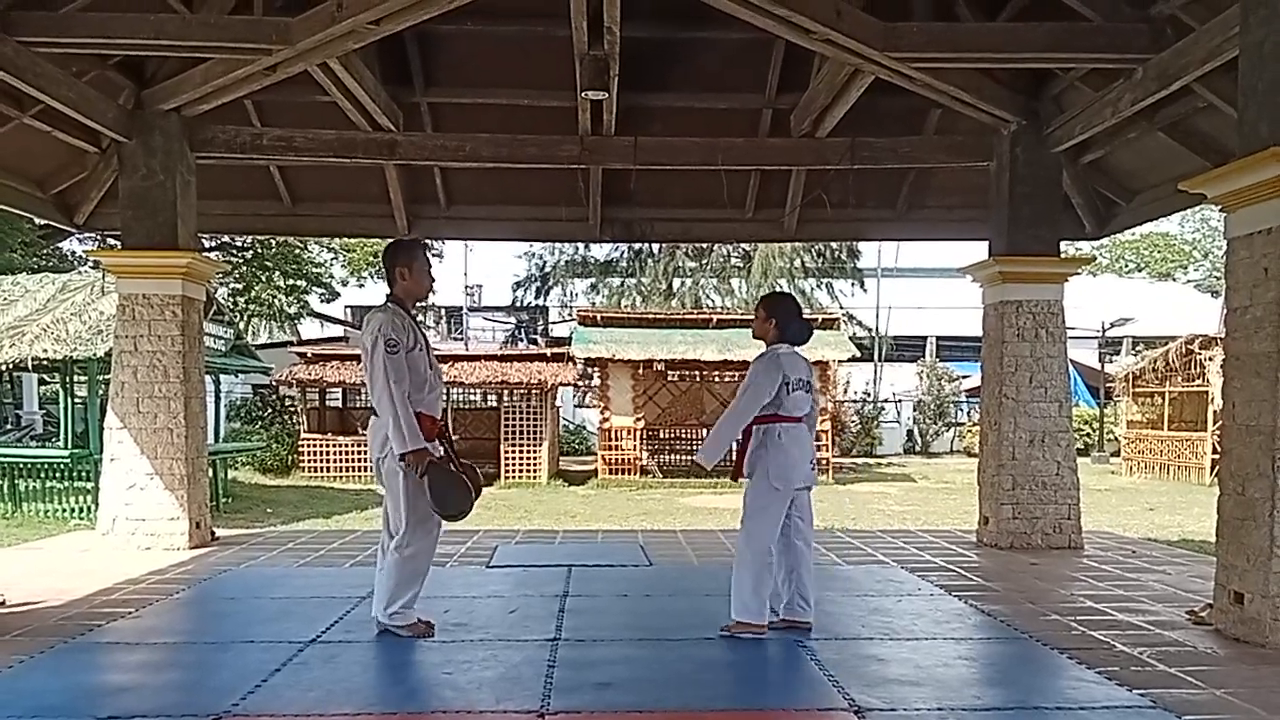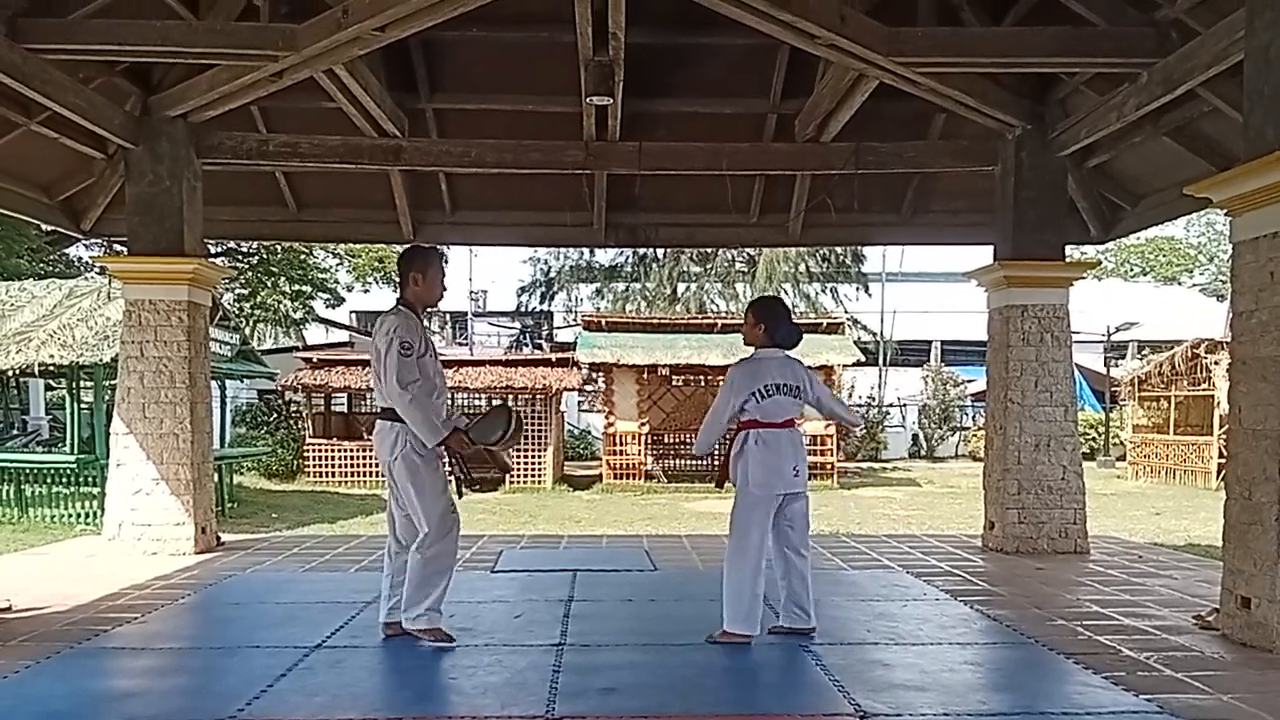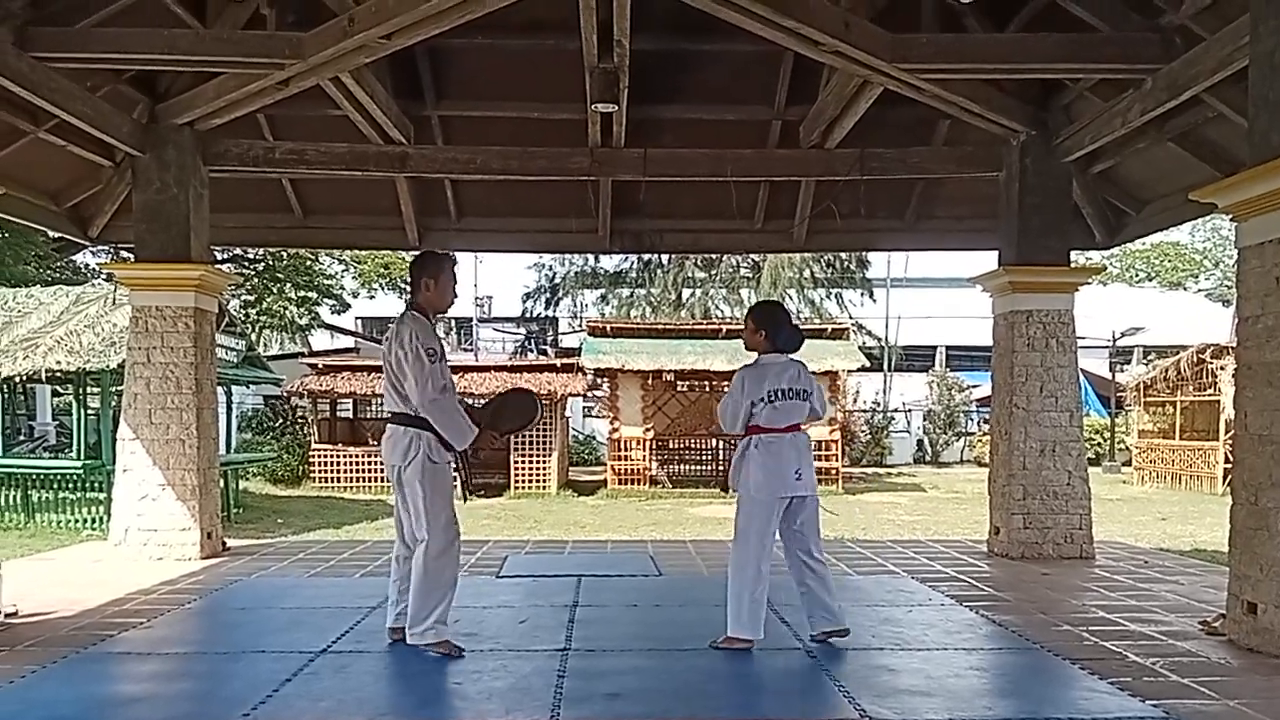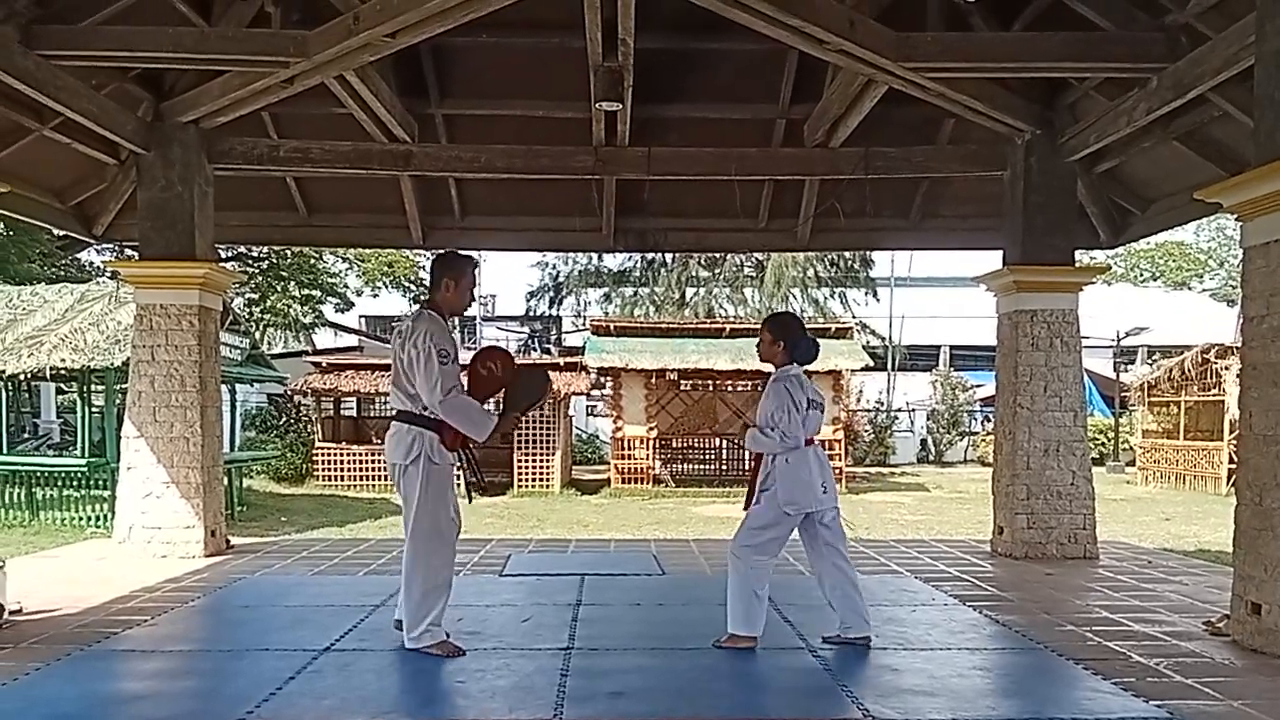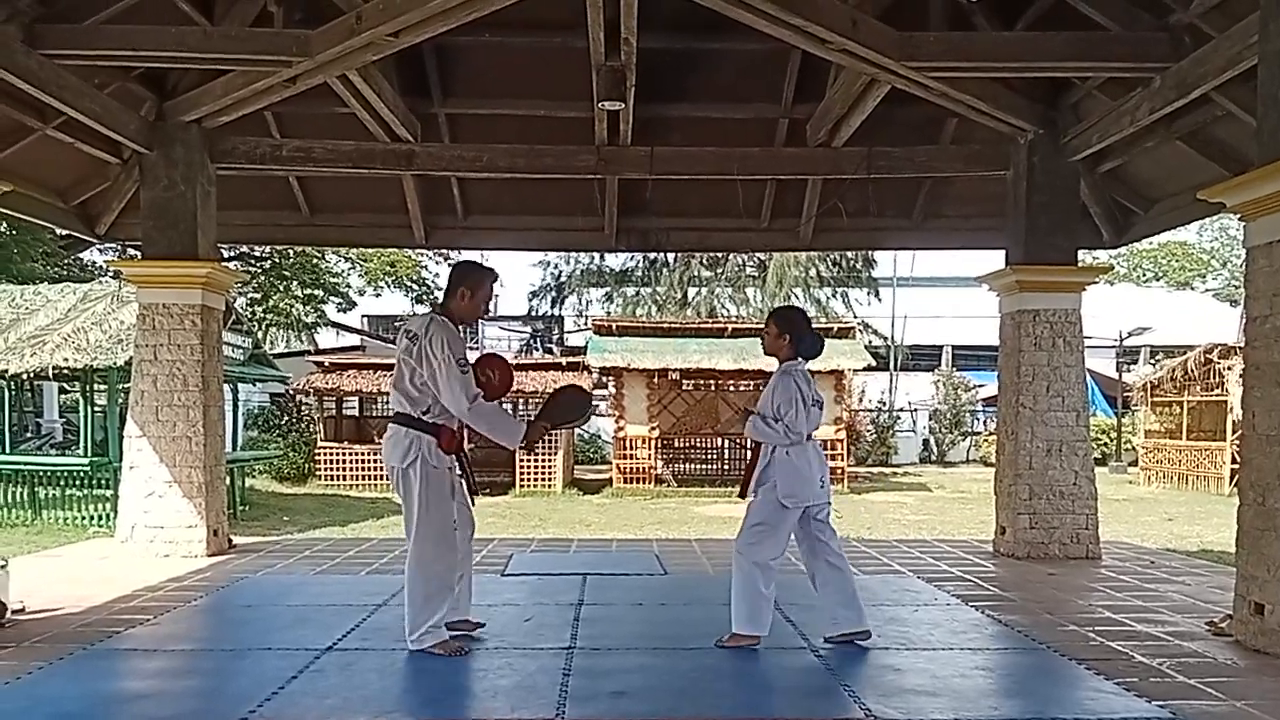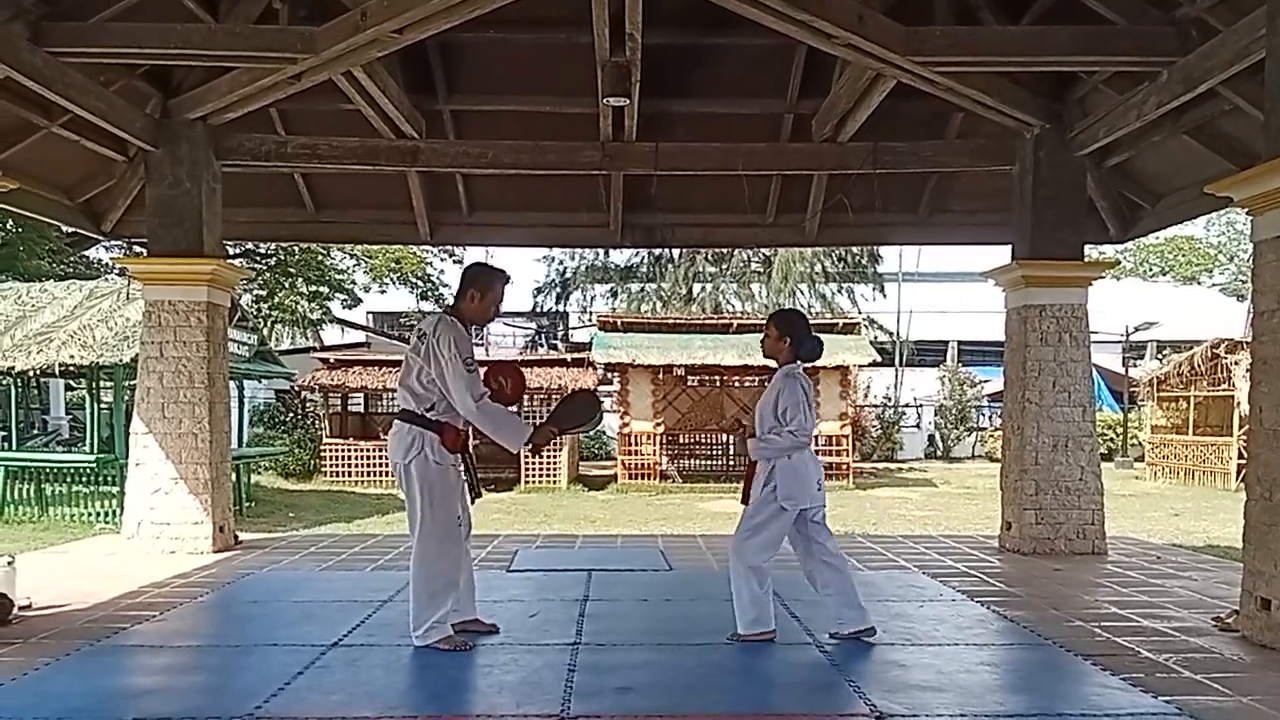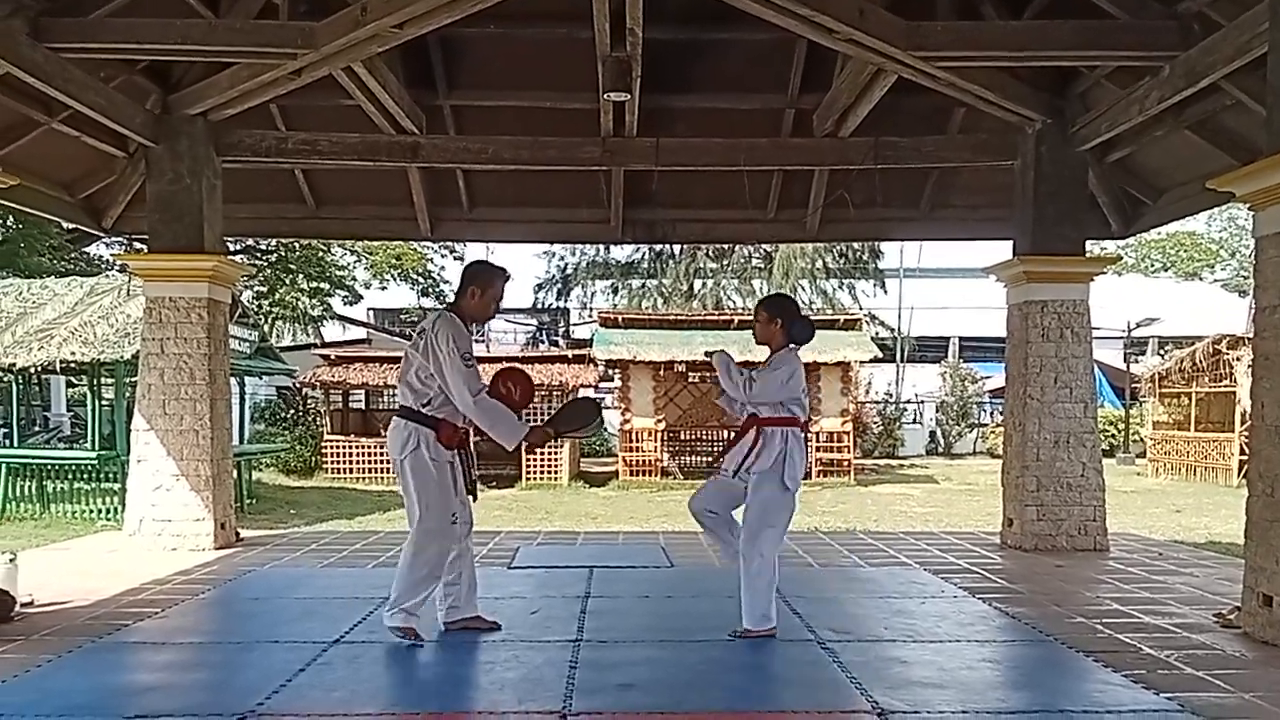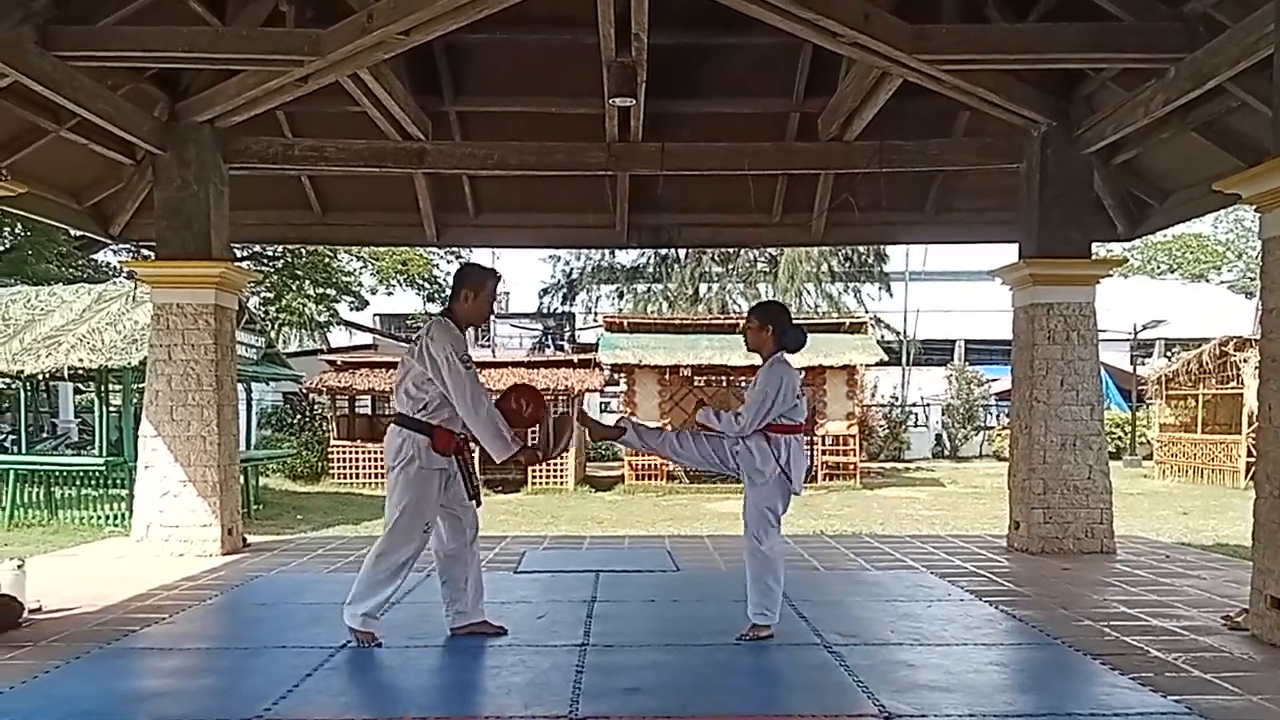
dt=0.2s
person 1, frame 1
left shoulder: (404, 322)
right shoulder: (386, 323)
right elbow: (389, 392)
left wrist: (423, 441)
right wrist: (415, 446)
left hip: (408, 438)
right hip: (399, 438)
left knee: (403, 528)
right knee: (417, 526)
left ankle: (392, 611)
right ankle: (395, 612)
person 1, frame 2
left shoulder: (409, 324)
right shoulder: (398, 325)
right elbow: (402, 391)
left wrist: (446, 427)
right wrist: (443, 433)
left hip: (411, 440)
right hip: (407, 440)
left knee: (407, 532)
right knee: (438, 525)
left ankle: (395, 616)
right ankle: (419, 615)
person 1, frame 3
left shoulder: (412, 327)
right shoulder: (417, 331)
right elbow: (431, 397)
left wrist: (470, 419)
right wrist: (473, 434)
left hip: (415, 443)
right hip: (419, 445)
left knee: (413, 538)
right knee: (438, 539)
left ankle: (401, 621)
right ankle: (425, 630)
person 1, frame 4
left shoulder: (417, 324)
right shoulder: (431, 330)
right elbow: (441, 397)
left wrist: (475, 402)
right wrist: (493, 425)
left hip: (420, 441)
right hip: (422, 443)
left knee: (437, 534)
right knee: (431, 539)
left ankle: (412, 614)
right ankle: (422, 632)
person 1, frame 5
left shoulder: (420, 326)
right shoulder: (443, 338)
right elbow: (466, 404)
left wrist: (474, 385)
right wrist: (522, 431)
left hip: (424, 445)
right hip: (421, 447)
left knee: (456, 529)
right knee: (433, 541)
left ankle: (450, 612)
right ankle: (425, 633)
person 1, frame 6
left shoulder: (438, 327)
right shoulder: (450, 336)
right elbow: (473, 404)
right wrist: (528, 435)
left hip: (432, 444)
right hip: (423, 444)
left knee: (455, 530)
right knee: (437, 537)
left ankle: (457, 613)
right ankle: (429, 628)
person 1, frame 7
left shoulder: (445, 326)
right shoulder: (448, 332)
right elbow: (470, 399)
left wrist: (508, 416)
right wrist: (524, 433)
left hip: (440, 442)
right hip: (420, 440)
left knee: (455, 525)
right knee: (435, 528)
left ankle: (458, 610)
right ankle: (400, 612)
person 1, frame 8
left shoulder: (449, 335)
right shoulder: (442, 336)
right elbow: (470, 402)
left wrist: (500, 429)
right wrist: (513, 448)
left hip: (442, 450)
right hip: (416, 446)
left knee: (460, 531)
right knee: (405, 536)
left ankle: (465, 615)
right ankle: (359, 615)
person 2, frame 1
left shoulder: (768, 364)
right shoulder: (802, 365)
left elbow: (740, 412)
left wrist: (706, 454)
left hip: (774, 456)
right hip: (799, 454)
left knee: (756, 539)
right knee: (794, 539)
left ankle: (750, 617)
right ankle: (797, 612)
person 2, frame 2
left shoulder: (743, 371)
right shoulder: (798, 369)
left elbow: (720, 417)
right elbow: (828, 403)
left wrist: (702, 444)
right wrist: (849, 418)
left hip: (759, 462)
right hip: (793, 460)
left knee: (747, 547)
right knee: (792, 546)
left ankle: (740, 627)
right ankle: (798, 619)
person 2, frame 3
left shoulder: (748, 375)
right shoulder: (801, 372)
left elbow: (733, 423)
right elbow: (818, 411)
left wrist: (728, 402)
left hip: (764, 467)
right hip: (798, 464)
left knee: (750, 553)
right knee: (805, 550)
left ankle: (743, 632)
right ankle: (830, 621)
person 2, frame 4
left shoulder: (780, 386)
right shoulder: (802, 382)
left elbow: (787, 439)
left wrist: (753, 437)
right wrist: (761, 433)
left hip: (788, 480)
right hip: (814, 477)
left knee: (747, 551)
right knee: (830, 554)
left ankle: (745, 631)
right ankle: (856, 627)
person 2, frame 5
left shoulder: (786, 379)
right shoulder: (801, 376)
left elbow: (793, 431)
left wrist: (753, 424)
right wrist: (760, 423)
left hip: (785, 474)
right hip: (807, 472)
left knee: (753, 551)
right knee: (823, 551)
left ankle: (748, 629)
right ankle: (852, 623)
person 2, frame 6
left shoulder: (789, 384)
right shoulder: (789, 379)
left elbow: (797, 437)
left wrist: (753, 447)
right wrist: (757, 440)
left hip: (785, 480)
right hip: (799, 476)
left knee: (746, 551)
right knee: (820, 552)
left ankle: (757, 626)
right ankle: (856, 620)
person 2, frame 7
left shoulder: (787, 365)
right shoulder: (773, 363)
left elbow: (751, 396)
right elbow: (742, 409)
left wrist: (723, 363)
right wrist: (724, 379)
left hip: (777, 459)
right hip: (757, 454)
left knee: (757, 541)
right knee: (708, 506)
left ankle: (760, 622)
right ankle: (746, 562)
person 2, frame 8
left shoulder: (779, 374)
right shoulder: (773, 370)
left elbow: (745, 422)
left wrist: (707, 414)
right wrist: (711, 419)
left hip: (774, 461)
right hip: (752, 451)
left knee: (762, 541)
right knee: (685, 440)
left ankle: (763, 621)
right ankle: (615, 433)
